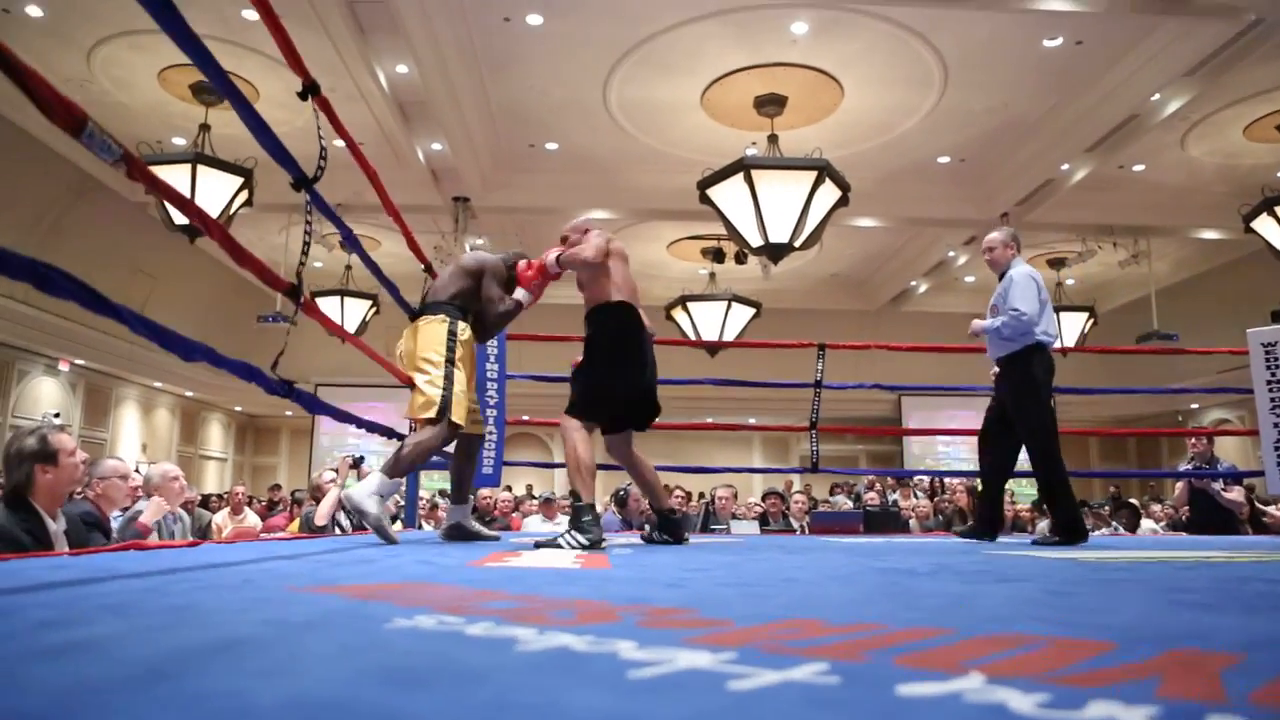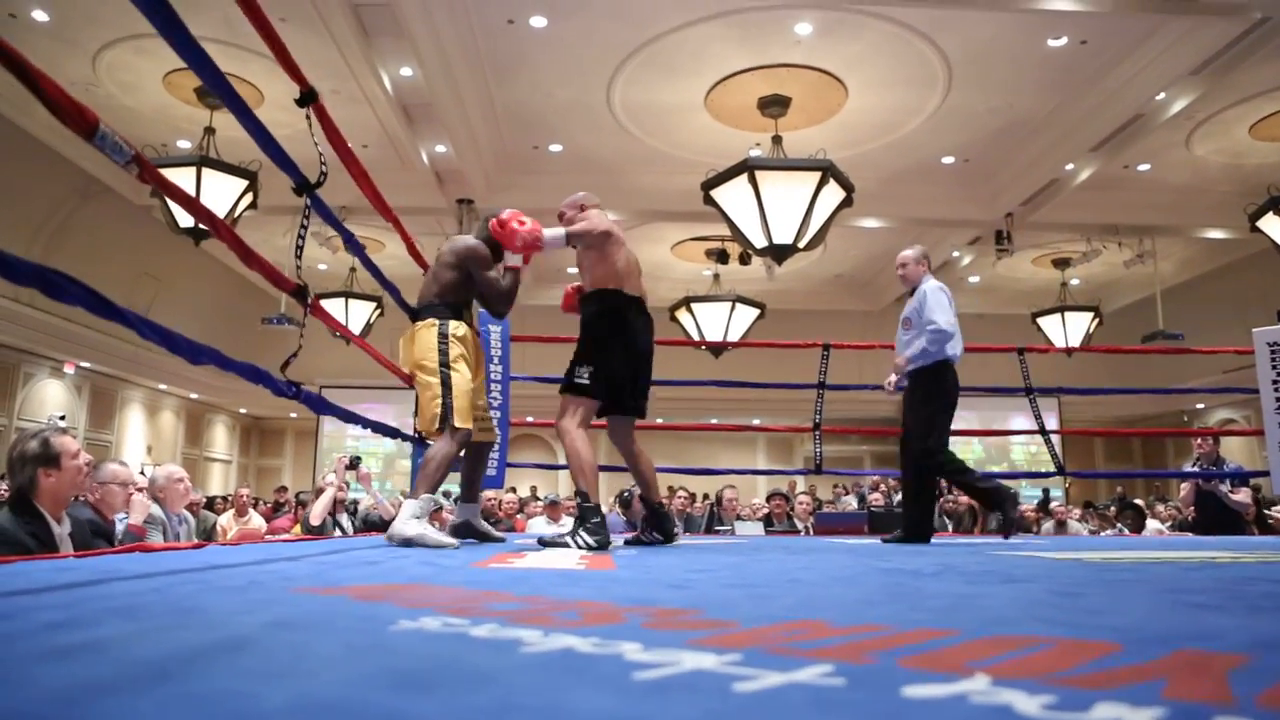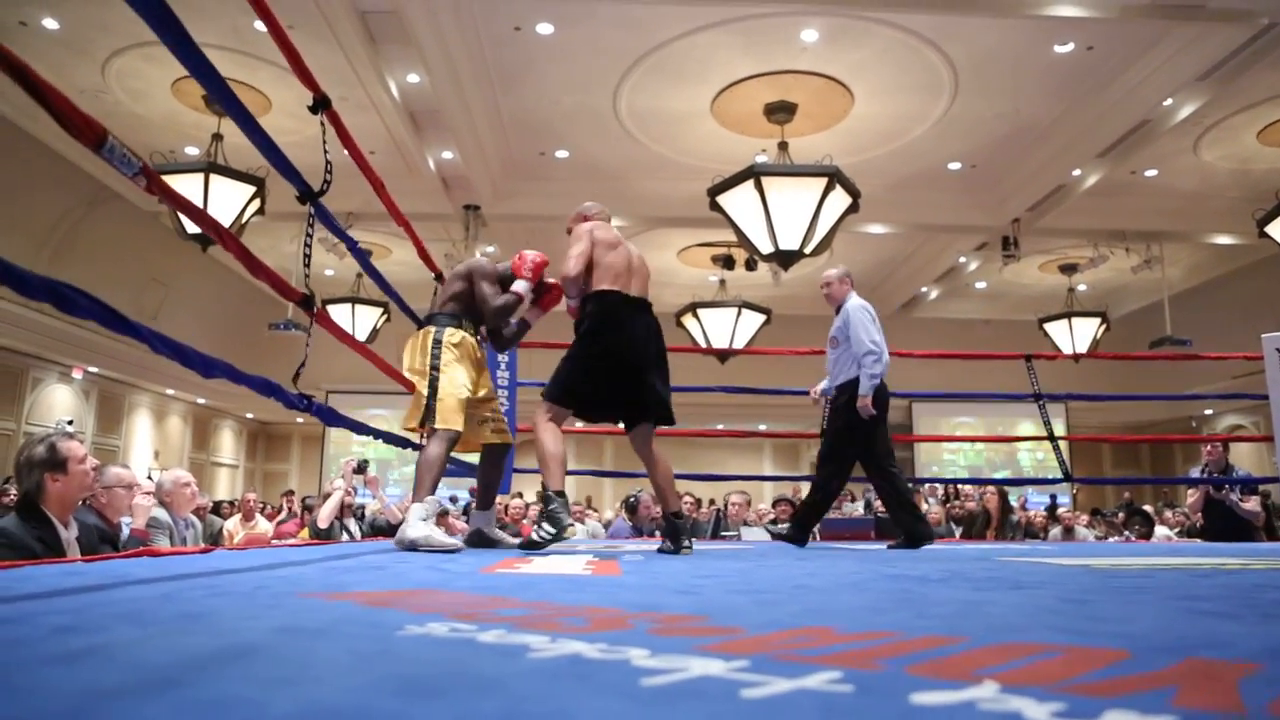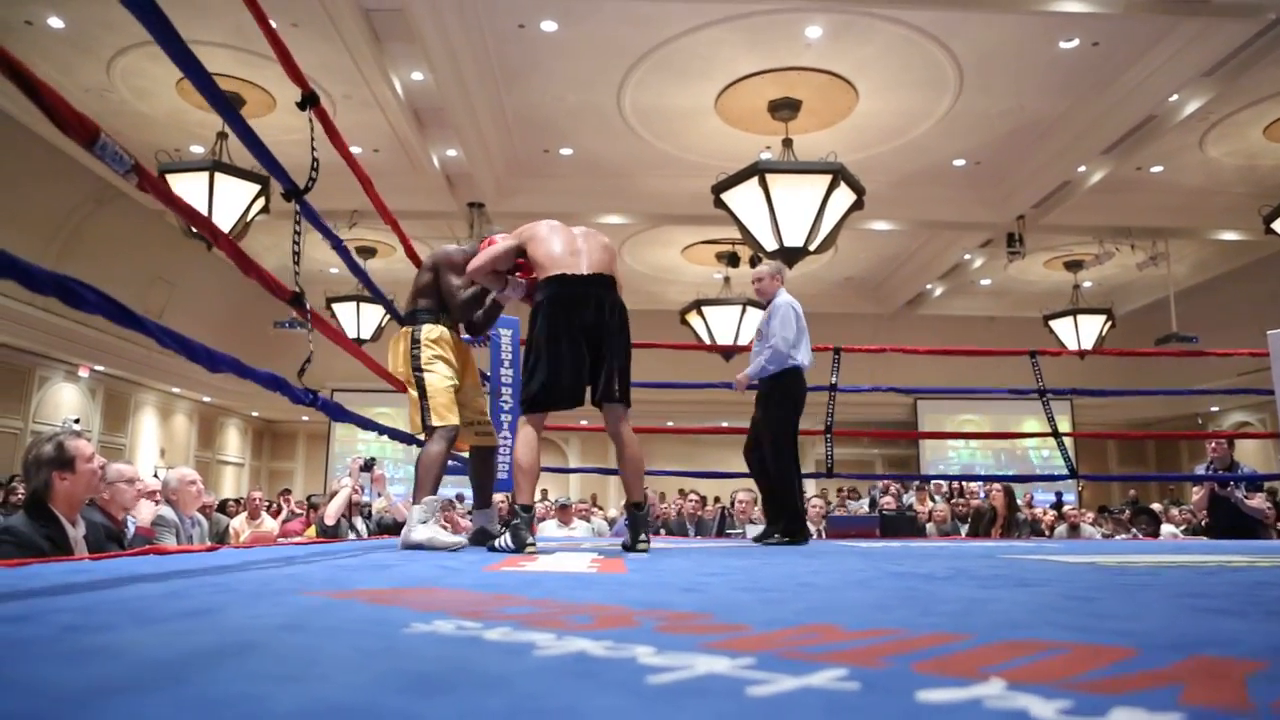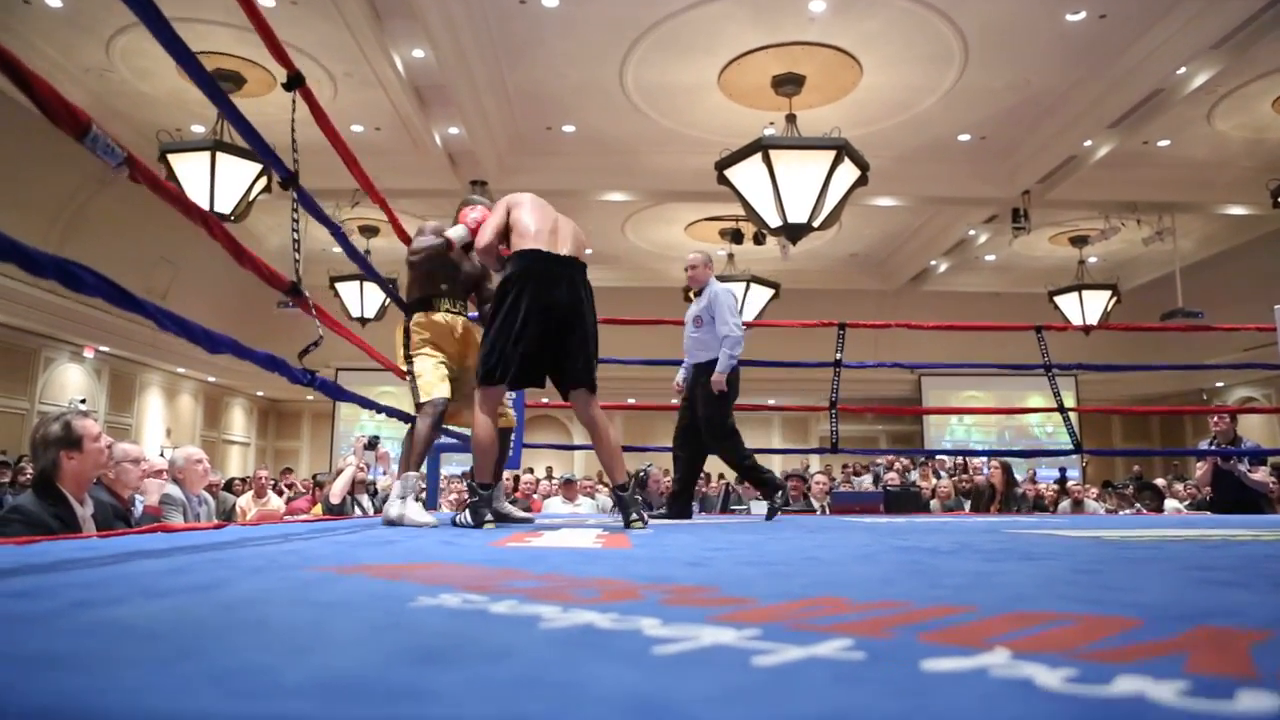
dt=0.4s
person 1, frame 1
left shoulder: (600, 239)
right shoulder: (611, 266)
left elbow: (586, 259)
right elbow: (646, 327)
left wrist: (552, 260)
left hip: (613, 338)
right hip: (632, 347)
left knee: (573, 425)
right knee: (619, 448)
left ankle: (586, 522)
right ankle: (670, 523)
person 1, frame 2
left shoulder: (594, 219)
right shoulder: (611, 243)
left elbow: (601, 230)
left wrist: (546, 237)
right wrist: (585, 303)
left hip: (609, 327)
right hip: (630, 330)
left knee: (570, 423)
right knee: (623, 438)
left ankle: (592, 524)
right ankle: (658, 521)
person 1, frame 3
left shoulder: (590, 230)
right shoulder: (637, 256)
left elbow: (570, 274)
left wrist: (575, 296)
right wrist: (583, 304)
left hip: (607, 327)
right hip: (644, 332)
left knee: (547, 417)
right knee: (644, 443)
left ankle: (555, 511)
right ankle: (677, 530)
person 1, frame 4
left shoulder: (533, 231)
right shoulder: (601, 240)
left elbow: (476, 269)
left wrist: (511, 289)
left hip: (560, 305)
right hip: (607, 306)
left knee: (530, 422)
right knee: (618, 423)
left ankle: (521, 526)
right ankle: (639, 524)
person 1, frame 5
left shoulder: (514, 202)
right shoulder: (571, 228)
left elbow: (483, 245)
left hip: (527, 280)
right hip: (572, 286)
left knee: (487, 397)
right knee: (587, 407)
left ankle: (481, 504)
right ankle: (627, 504)
person 2, frame 1
left shoulder: (473, 269)
right shoulder: (494, 264)
left elbow: (480, 331)
right elbow: (495, 317)
left wrist: (520, 296)
right wrist: (524, 293)
left hip: (443, 336)
right hip: (442, 332)
left knee: (471, 432)
right knee: (443, 425)
left ankle: (459, 520)
right ankle: (370, 492)
person 2, frame 2
left shoulder: (467, 252)
right shoulder: (474, 247)
left elbow: (497, 308)
right elbow: (500, 304)
left wrist: (513, 262)
right wrist: (515, 258)
left hip: (449, 339)
right hip: (442, 336)
left knee: (481, 434)
right knee: (455, 431)
left ankle: (467, 518)
right ankle: (409, 520)
person 2, frame 3
left shoulder: (492, 283)
right shoulder: (483, 268)
left elbow: (502, 342)
right elbow: (495, 313)
left wrist: (534, 311)
right wrist: (524, 284)
left hip: (466, 351)
right hip: (444, 344)
left knee: (498, 439)
right knee: (445, 431)
left ankle: (482, 526)
right ankle: (416, 523)
person 2, frame 4
left shoulder: (470, 271)
right shoulder: (451, 256)
left elbow: (476, 327)
right elbow: (461, 306)
left hip: (450, 346)
right hip: (427, 341)
left knee: (483, 438)
right knee: (444, 430)
left ankle: (485, 525)
right ankle: (417, 525)
person 2, frame 5
left shoulder: (478, 264)
right shoulder: (433, 232)
left elbow: (489, 307)
right elbow: (415, 258)
left hip: (463, 334)
right hip: (427, 329)
left knee: (500, 418)
right knee: (435, 405)
left ankle: (495, 501)
right ankle: (401, 499)
person 3, frame 1
left shoulder: (1020, 276)
right shoulder: (1011, 280)
left elbow: (1022, 320)
left wrist: (985, 326)
right wrist: (1002, 364)
left hip: (1026, 370)
right hip: (1017, 371)
left knee: (1042, 447)
right knee: (993, 442)
left ankle: (1069, 527)
right ankle: (986, 521)
person 3, frame 2
left shoulder: (931, 290)
right shoulder: (917, 297)
left elbow: (942, 330)
left wrist: (907, 356)
right wrist: (898, 373)
left hip: (934, 381)
right hip: (922, 382)
left knee: (930, 453)
right knee: (914, 455)
left ankle: (999, 497)
right ankle: (915, 527)
person 3, frame 3
left shoulder: (855, 309)
right shoulder: (846, 314)
left elbow: (870, 353)
left wrist: (864, 393)
right wrist: (824, 387)
left hip: (856, 398)
right hip: (855, 396)
left knee: (833, 464)
right knee: (880, 466)
left ankle: (801, 529)
right ankle: (915, 530)
person 3, frame 4
left shoulder: (783, 305)
right shoulder: (776, 309)
left elbow: (779, 349)
left wrist: (749, 374)
right wrist: (759, 381)
left hip: (782, 386)
right hip: (777, 387)
left knee: (780, 457)
right knee: (756, 453)
left ankle: (791, 527)
right ankle: (780, 522)
person 3, frame 5
left shoulder: (720, 293)
right shoulder: (697, 303)
left elbow: (732, 335)
left wrist: (721, 371)
right wrist: (683, 373)
left hip: (718, 376)
right hip: (699, 379)
left knee: (718, 438)
right knee: (687, 440)
left ankle: (771, 487)
right ankle: (679, 505)
